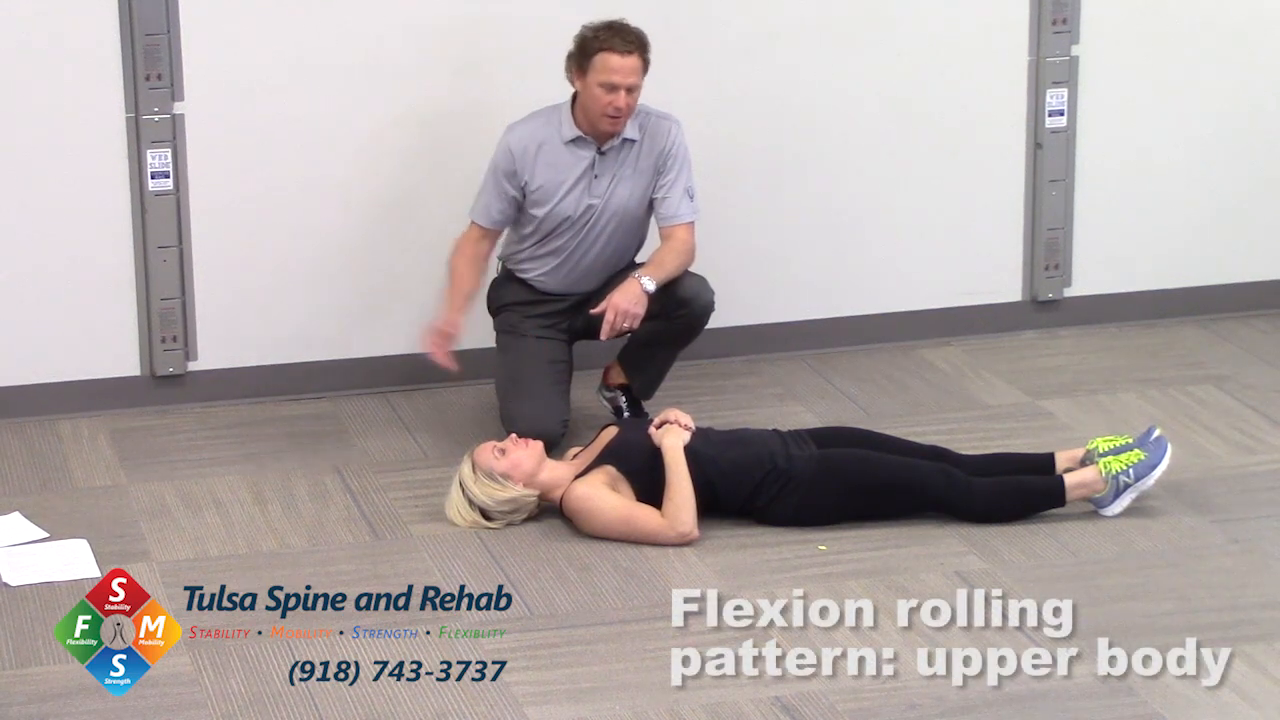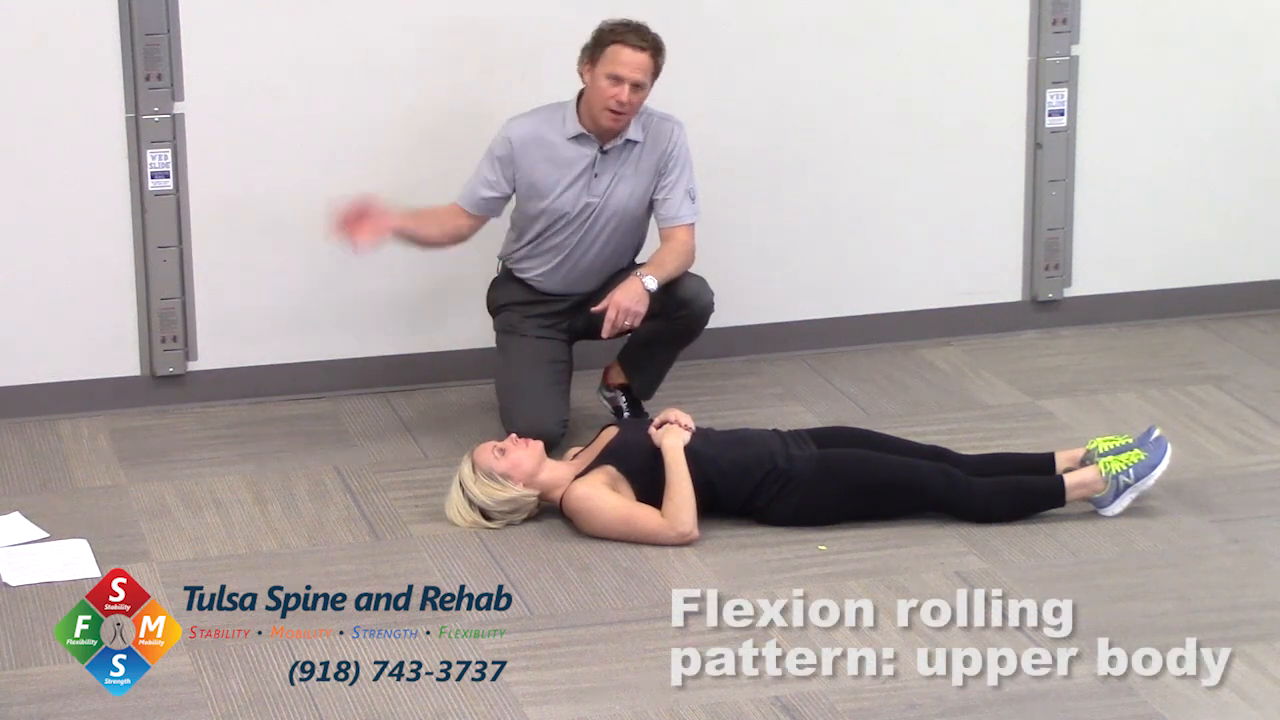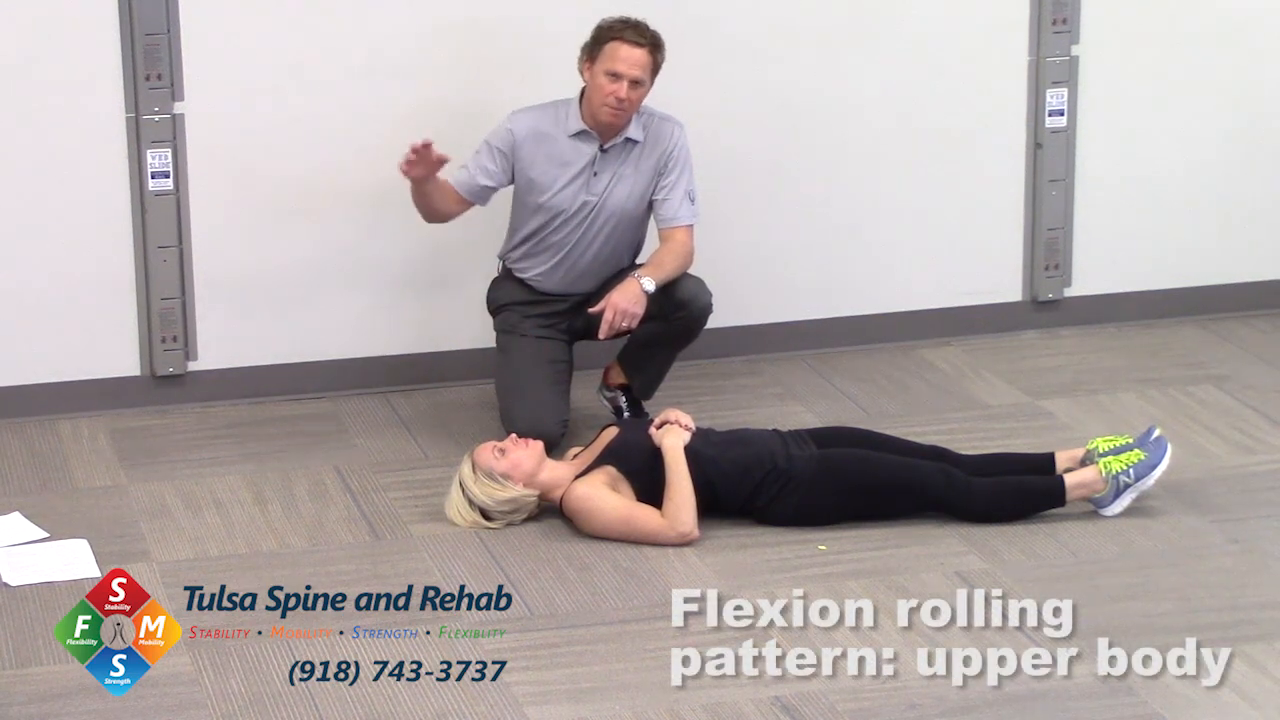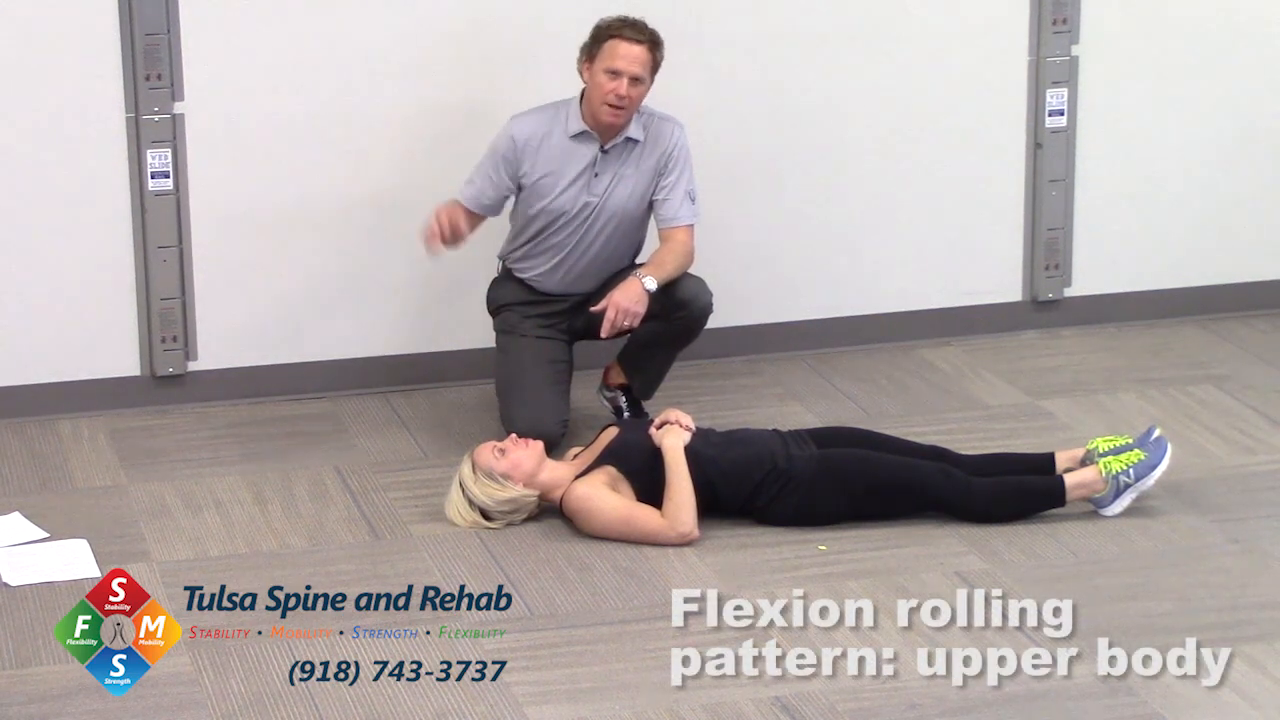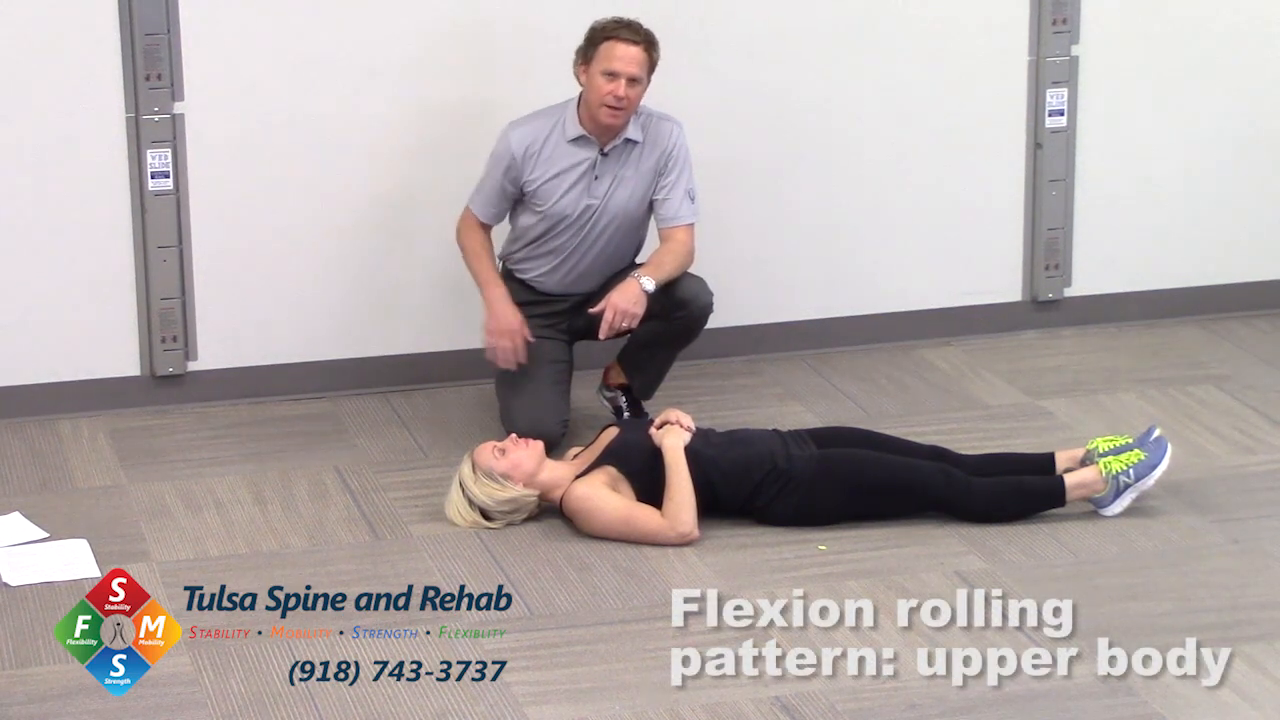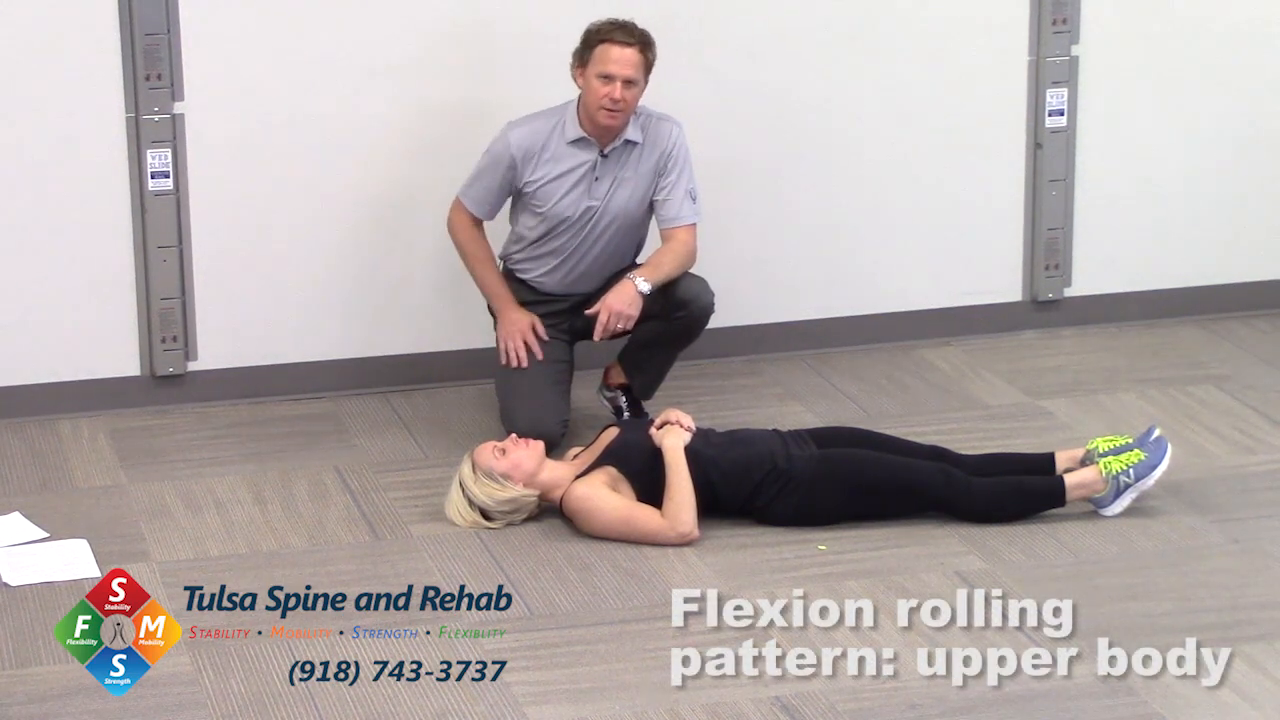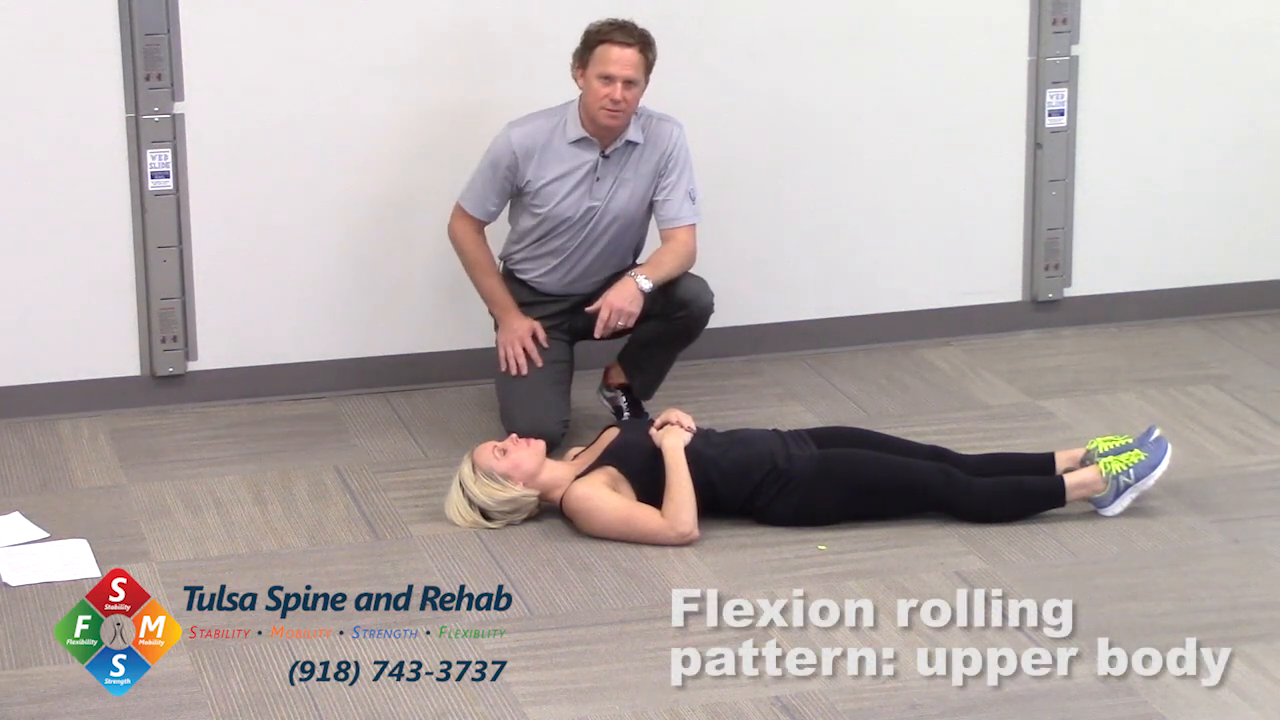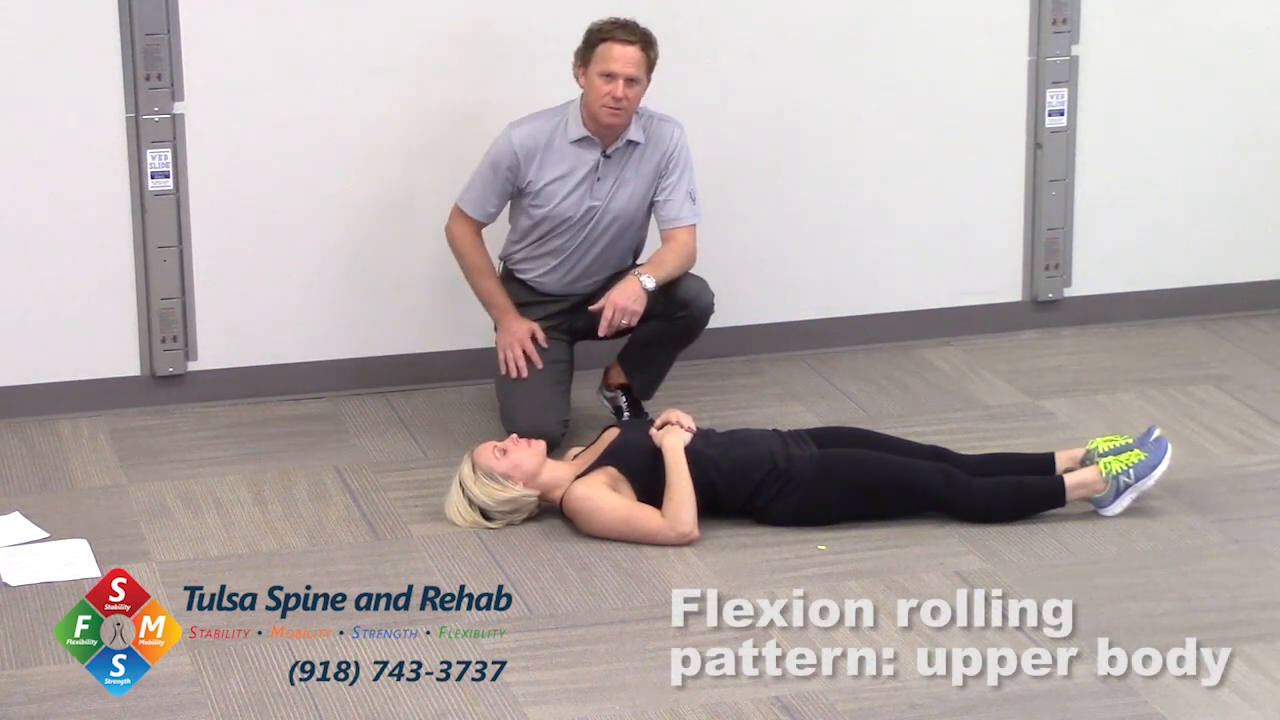
dt=0.2s
person 1, frame 1
left shoulder: (583, 461)
right shoulder: (583, 500)
right elbow: (681, 529)
left wrist: (668, 422)
right wrist: (673, 448)
left hip: (778, 446)
right hip: (780, 490)
left knee: (946, 462)
right knee: (946, 490)
left ankle: (1080, 460)
right ankle: (1096, 484)
person 1, frame 2
left shoulder: (584, 460)
right shoulder: (582, 501)
right elbow: (681, 528)
left wrist: (668, 423)
right wrist: (673, 447)
left hip: (779, 444)
right hip: (781, 489)
left knee: (945, 461)
right knee: (948, 489)
left ankle: (1081, 458)
right ankle: (1095, 484)
person 1, frame 3
left shoulder: (582, 461)
right shoulder: (583, 500)
right elbow: (681, 527)
left wrist: (668, 421)
right wrist: (673, 448)
left hip: (778, 444)
right hip: (781, 489)
left knee: (944, 461)
right knee: (947, 489)
left ankle: (1081, 457)
right ankle: (1096, 484)
person 1, frame 4
left shoulder: (582, 460)
right shoulder: (583, 500)
right elbow: (681, 527)
left wrist: (668, 422)
right wrist: (673, 449)
left hip: (777, 444)
right hip: (781, 489)
left knee: (943, 461)
right knee: (946, 489)
left ankle: (1081, 459)
right ankle: (1095, 484)
person 1, frame 5
left shoulder: (580, 461)
right shoulder: (583, 500)
right elbow: (681, 528)
left wrist: (667, 422)
right wrist: (673, 448)
left hip: (777, 445)
right hip: (781, 490)
left knee: (943, 461)
right knee: (946, 490)
left ankle: (1080, 459)
right ankle: (1095, 484)
person 1, frame 6
left shoulder: (582, 461)
right shoulder: (583, 501)
right elbow: (681, 528)
left wrist: (668, 422)
right wrist: (673, 448)
left hip: (777, 444)
right hip: (781, 489)
left knee: (944, 461)
right knee: (947, 490)
left ankle: (1080, 459)
right ankle: (1095, 484)
person 1, frame 7
left shoulder: (582, 461)
right shoulder: (583, 501)
right elbow: (681, 527)
left wrist: (668, 421)
right wrist: (673, 448)
left hip: (777, 444)
right hip: (782, 489)
left knee: (943, 460)
right knee: (947, 489)
left ankle: (1081, 458)
right ankle: (1095, 484)
person 1, frame 8
left shoulder: (582, 462)
right shoulder: (583, 500)
right elbow: (681, 528)
left wrist: (668, 422)
right wrist: (673, 449)
left hip: (778, 445)
right hip: (782, 489)
left knee: (945, 461)
right knee: (947, 490)
left ankle: (1081, 458)
right ankle: (1096, 484)
person 2, frame 1
left shoulder: (664, 135)
right shoulder: (523, 141)
left elbow: (681, 241)
right elbow: (479, 236)
left wrist: (642, 283)
right wrist: (451, 315)
left hip: (609, 290)
right hip: (532, 299)
left knee: (694, 297)
right knee: (536, 431)
left ankle: (619, 381)
right ankle: (542, 370)
person 2, frame 2
left shoulder: (666, 137)
right shoulder: (524, 135)
left elbow: (681, 242)
right elbow: (460, 220)
left wrist: (644, 282)
right wrist: (392, 222)
left hip: (611, 290)
right hip: (531, 298)
left knee: (694, 298)
right knee: (537, 431)
left ankle: (622, 381)
right ankle: (537, 370)
person 2, frame 3
left shoulder: (666, 138)
right shoulder: (525, 129)
left elbow: (679, 243)
right elbow: (447, 206)
left wrist: (642, 283)
right wrist: (423, 182)
left hip: (610, 289)
right hip: (530, 299)
left knee: (693, 300)
right knee: (537, 431)
left ankle: (621, 381)
right ankle: (533, 370)
person 2, frame 4
left shoulder: (667, 138)
right shoulder: (527, 133)
left elbow: (680, 243)
right elbow: (467, 214)
left wrist: (643, 281)
right wrist: (448, 221)
left hip: (610, 290)
right hip: (531, 299)
left knee: (693, 299)
right knee: (536, 432)
left ankle: (620, 382)
right ankle: (528, 370)
person 2, frame 5
left shoulder: (665, 137)
right shoulder: (525, 139)
left elbow: (680, 242)
right elbow: (474, 224)
left wrist: (642, 282)
right wrist: (498, 304)
left hip: (610, 290)
right hip: (532, 300)
left knee: (693, 298)
right knee: (537, 431)
left ankle: (620, 382)
right ankle: (536, 374)
person 2, frame 6
left shoulder: (665, 138)
right shoulder: (523, 140)
left elbow: (682, 243)
right elbow: (463, 219)
left wrist: (637, 284)
right wrist: (506, 308)
left hip: (611, 290)
right hip: (533, 298)
left knee: (694, 299)
right knee: (537, 431)
left ankle: (621, 382)
right ankle: (537, 372)
person 2, frame 7
left shoulder: (666, 138)
right shoulder: (523, 140)
left elbow: (681, 243)
right elbow: (464, 225)
left wrist: (638, 281)
right wrist: (506, 314)
left hip: (612, 289)
right hip: (534, 299)
left knee: (694, 298)
right knee: (537, 431)
left ankle: (621, 382)
right ankle: (531, 374)
person 2, frame 8
left shoulder: (667, 139)
right shoulder: (525, 140)
left elbow: (682, 243)
right elbow: (461, 227)
left wrist: (642, 280)
right wrist: (505, 318)
left hip: (612, 290)
right hip: (533, 299)
left knee: (695, 298)
right knee: (537, 431)
left ankle: (622, 382)
right ankle: (531, 373)
